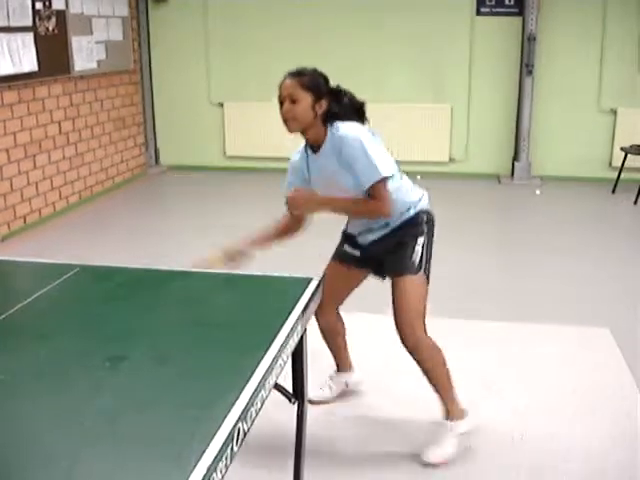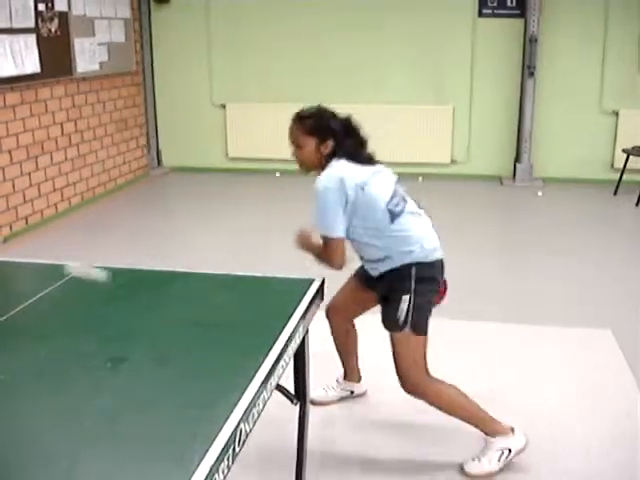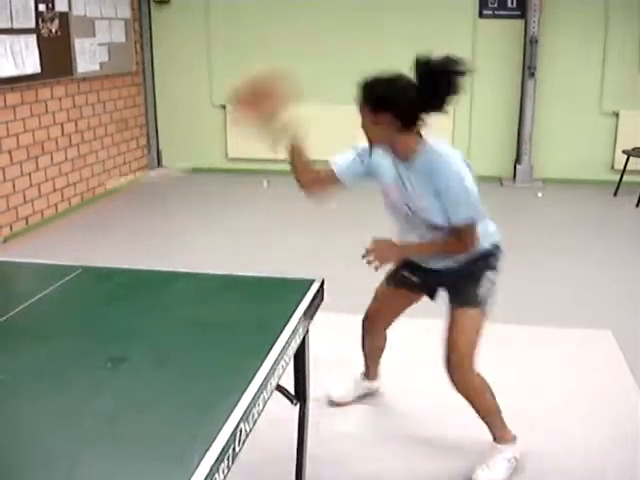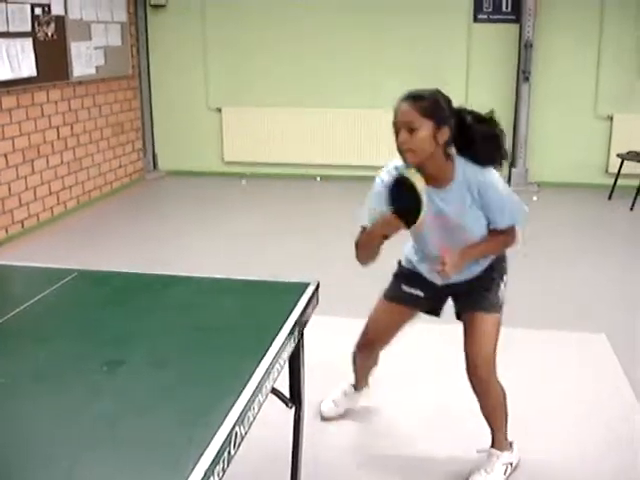
dt=0.3s
person 1, frame 1
left shoulder: (350, 138)
right shoulder: (303, 157)
left elbow: (381, 206)
right elbow: (293, 222)
left wrist: (319, 202)
right wrist: (249, 245)
left hip: (405, 226)
right hip: (363, 232)
left knee: (410, 331)
right knee: (322, 304)
left ankle: (455, 416)
right ankle: (345, 375)
person 1, frame 2
left shoulder: (328, 182)
right shoulder: (362, 168)
left elbow: (335, 258)
right elbow: (401, 212)
left wrist: (308, 245)
left hip: (408, 269)
right hip: (392, 260)
left knee: (414, 381)
right knee: (336, 315)
left ankle: (504, 436)
right ankle: (352, 382)
person 1, frame 3
left shoulder: (445, 164)
right shoulder: (375, 154)
left elbow: (466, 240)
right elbow: (312, 184)
left wrist: (402, 250)
right wrist: (285, 132)
left hip: (470, 261)
right hip: (422, 256)
left knee: (459, 368)
right knee: (373, 321)
left ankle: (506, 442)
right ankle: (370, 379)
person 1, frame 4
left shoulder: (482, 178)
right shoulder: (393, 179)
left elbow: (508, 234)
right elbow: (363, 255)
left wrist: (463, 254)
right wrist: (381, 229)
left hip: (479, 274)
right hip: (420, 270)
left knee: (480, 369)
right knee: (369, 341)
right ankle: (357, 389)
